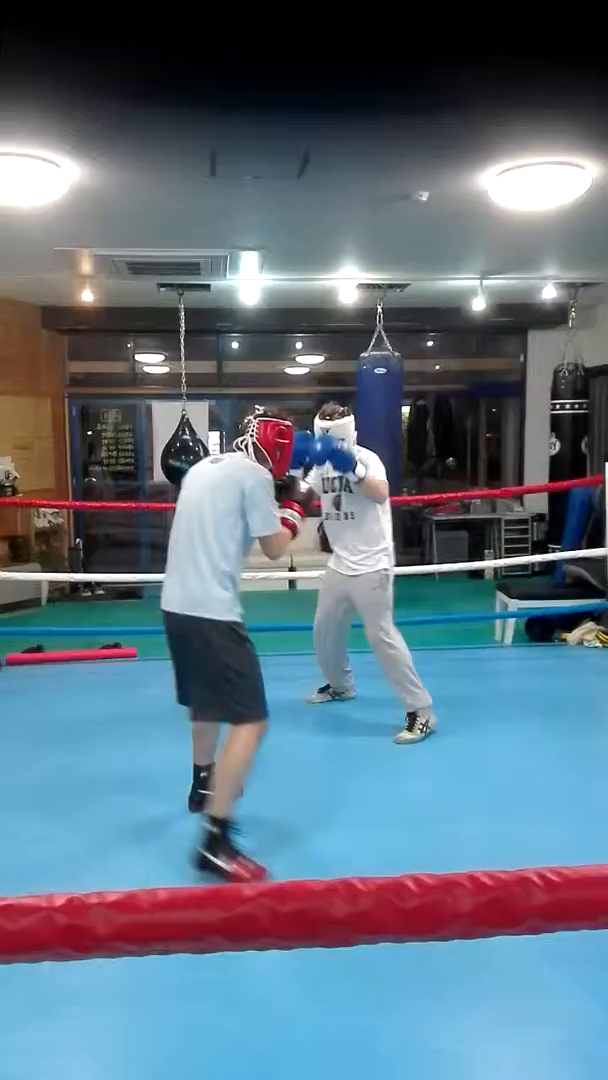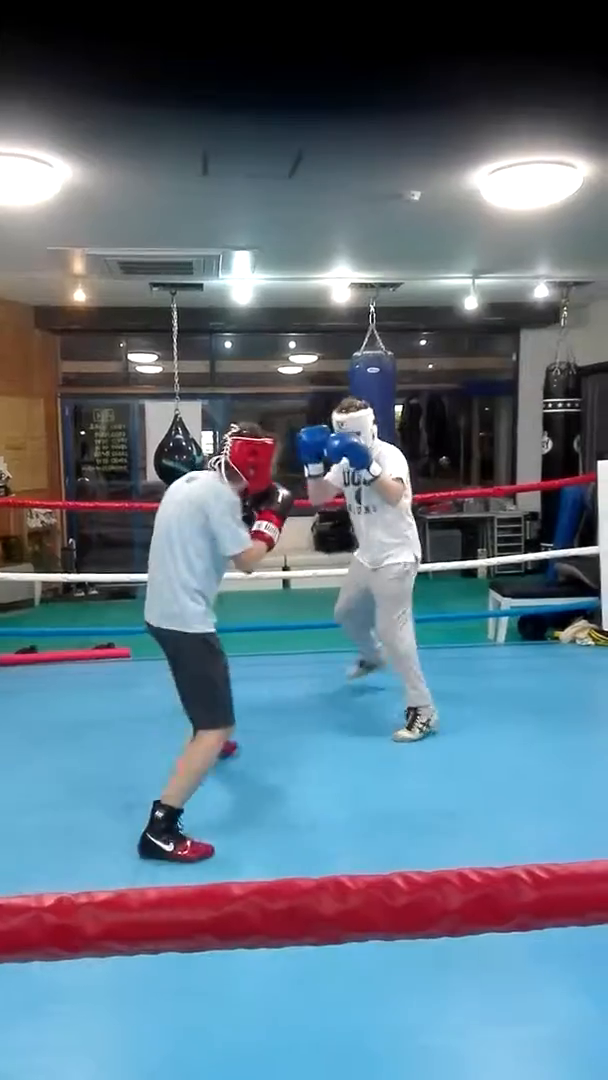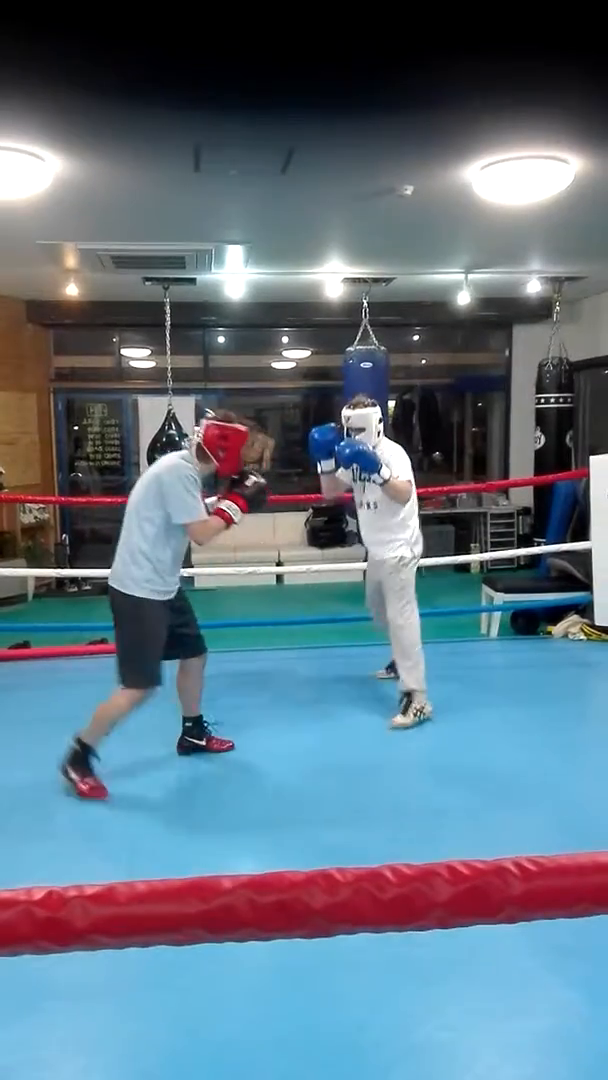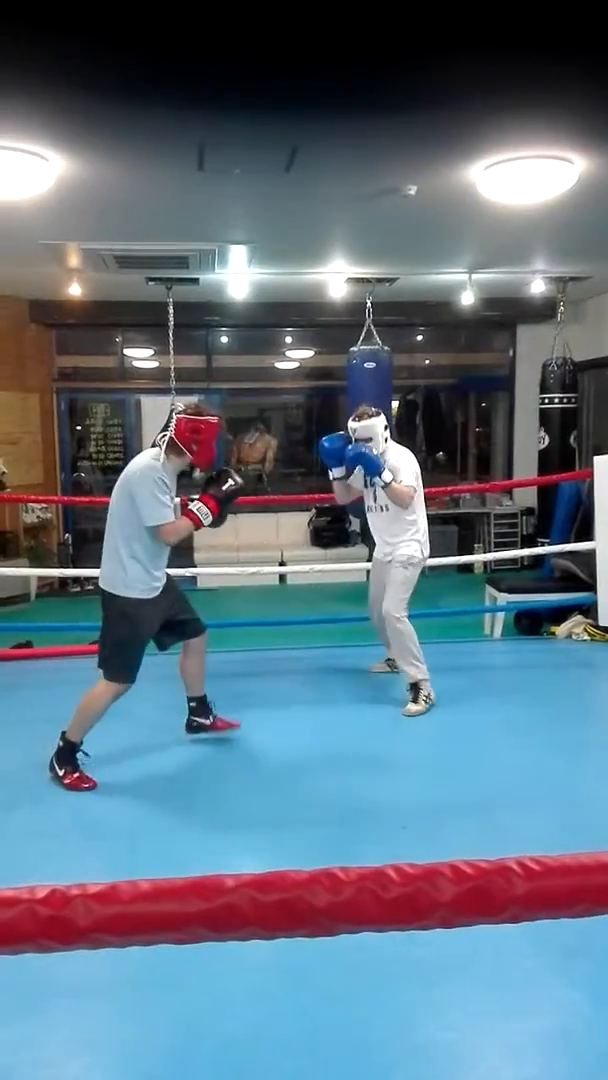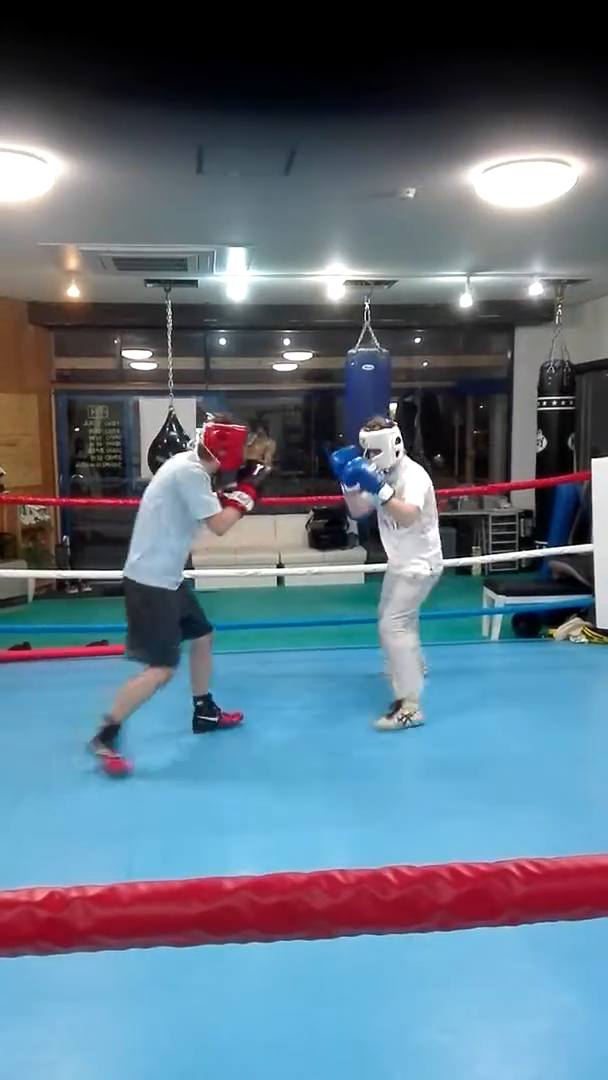
dt=0.3s
person 1, frame 1
left shoulder: (201, 469)
right shoulder: (254, 476)
right elbow: (275, 548)
right wrist: (292, 507)
left hip: (176, 604)
right hip: (211, 610)
left knee: (206, 697)
right knee: (250, 722)
left ankle: (204, 785)
right ankle: (216, 841)
person 1, frame 2
left shoulder: (186, 483)
right shoulder: (219, 495)
right elbow: (247, 561)
left wrist: (251, 513)
right wrist: (271, 516)
left hip: (163, 611)
right hip: (186, 619)
left knee: (204, 679)
right knee: (216, 725)
left ankle: (204, 748)
right ankle: (160, 828)
person 1, frame 3
left shoulder: (185, 468)
right shoulder: (177, 470)
left elbow: (195, 519)
right elbow: (200, 533)
left wrist: (232, 500)
right wrist: (238, 501)
left hip: (165, 587)
right hip: (138, 590)
left knee: (195, 657)
right knee: (138, 688)
left ankle: (193, 733)
right ankle: (78, 757)
person 1, frame 4
left shoulder: (163, 465)
right shoulder: (148, 471)
right elbow: (168, 534)
left wrist: (206, 501)
right wrist: (210, 503)
left hip: (153, 581)
right hip: (129, 590)
left knee: (195, 638)
right knee: (117, 680)
left ankle: (199, 713)
right ankle: (64, 756)
person 1, frame 5
left shoulder: (189, 466)
right shoulder: (188, 471)
left elbow: (212, 509)
right elbow: (220, 525)
left wrist: (236, 488)
right wrist: (248, 490)
left hip: (167, 576)
right hip: (151, 580)
left knee: (202, 639)
right knee: (161, 668)
left ankle: (205, 712)
right ankle: (107, 734)
person 2, frame 1
left shoulder: (366, 459)
right shoulder: (323, 464)
left elbow: (381, 494)
left wrist: (351, 468)
right wrist: (296, 468)
left hip: (372, 566)
right hip: (340, 565)
left knee: (382, 638)
right knee: (325, 629)
left ankle: (421, 711)
right ankle: (339, 684)
person 2, frame 2
left shoulder: (388, 454)
right shoulder: (345, 460)
left elbow: (395, 495)
right elbow: (317, 498)
left wrist: (367, 464)
right wrist: (313, 463)
left hip: (396, 559)
right hip: (367, 557)
left knee: (394, 631)
right knee: (347, 613)
left ankle: (422, 709)
right ankle: (372, 656)
person 2, frame 3
left shoulder: (393, 453)
right shoulder: (356, 458)
left elbow: (404, 494)
right elbow: (330, 492)
left wrist: (376, 469)
right wrist: (325, 459)
left hip: (400, 549)
right hip: (378, 550)
left knee: (400, 616)
right knee: (379, 610)
left ankle: (416, 696)
right ankle: (400, 662)
person 2, frame 4
left shoulder: (401, 457)
right shoulder: (366, 462)
left elbow: (406, 499)
right elbow: (343, 497)
left wrist: (379, 472)
right wrist: (336, 465)
left hip: (408, 550)
right hip: (384, 551)
left knee: (393, 612)
right knee: (378, 610)
left ankle: (421, 685)
right ankle: (396, 657)
person 2, frame 5
left shoulder: (412, 475)
right shoulder: (386, 474)
left elbow: (407, 517)
right elbow: (358, 511)
left wrist: (378, 488)
right wrist: (351, 481)
left hip: (419, 565)
right hip: (403, 563)
left knee: (393, 625)
right knee: (399, 612)
left ankle: (407, 705)
right ankle: (412, 665)
